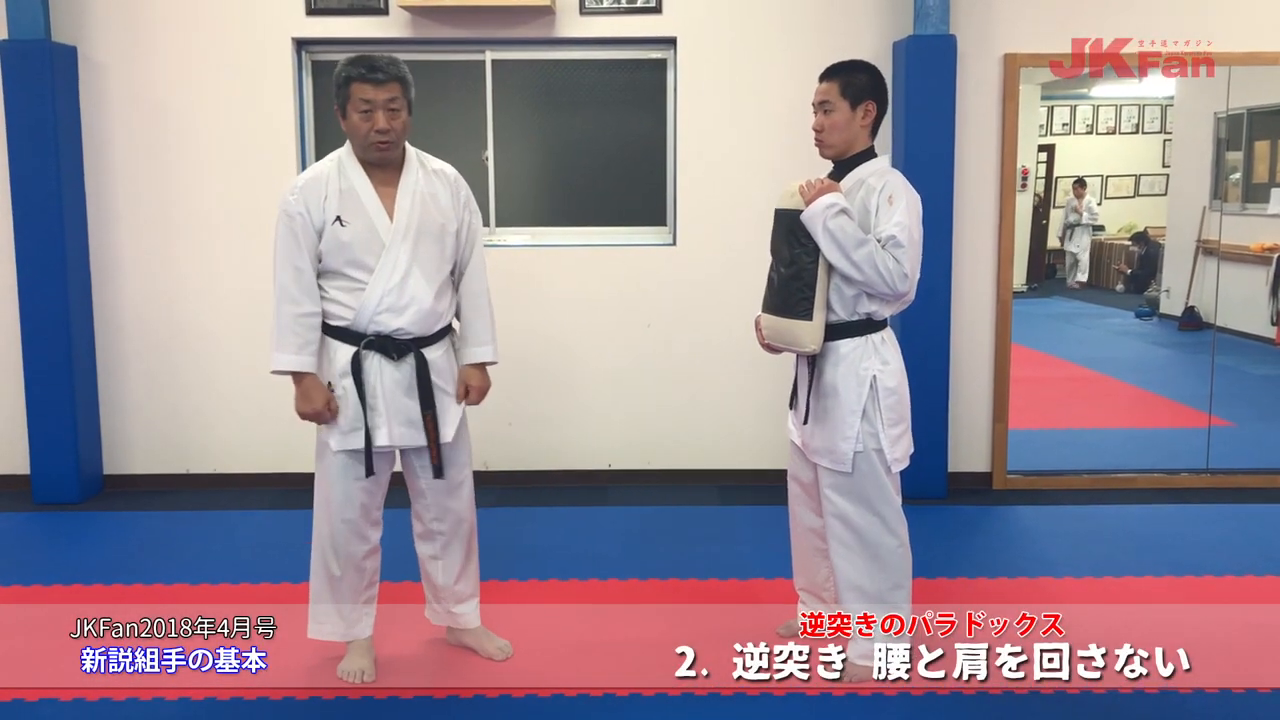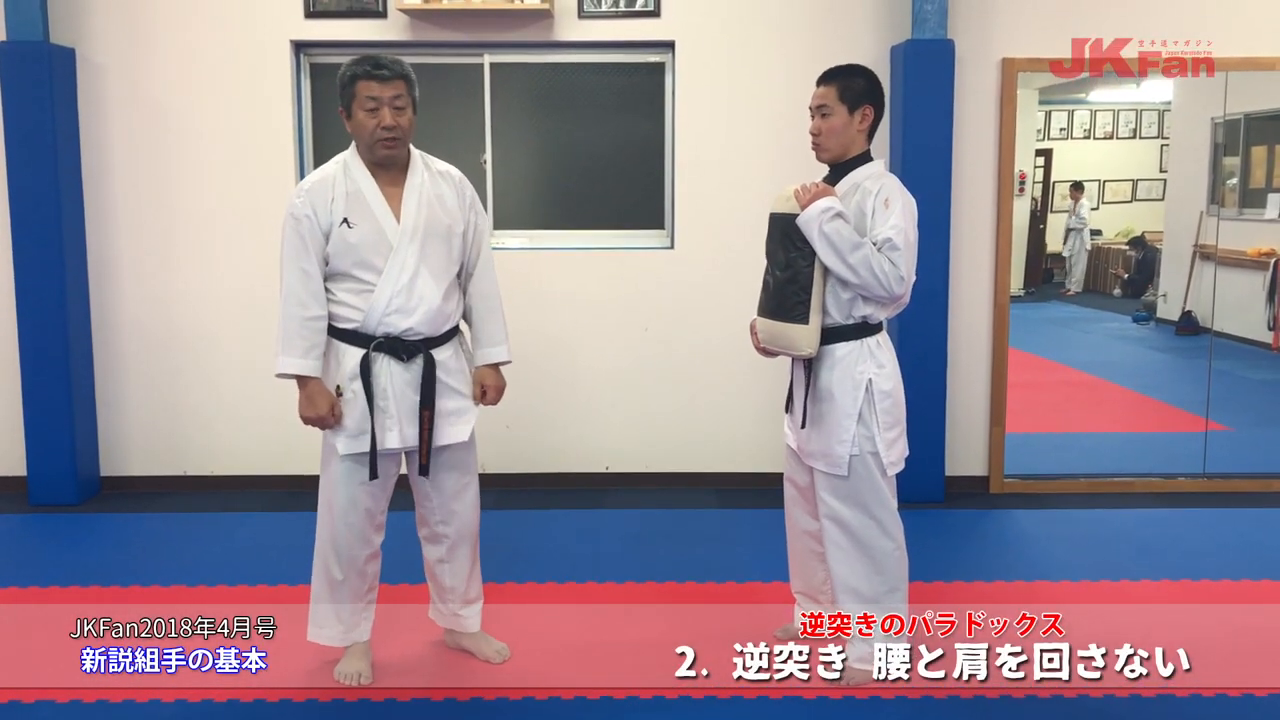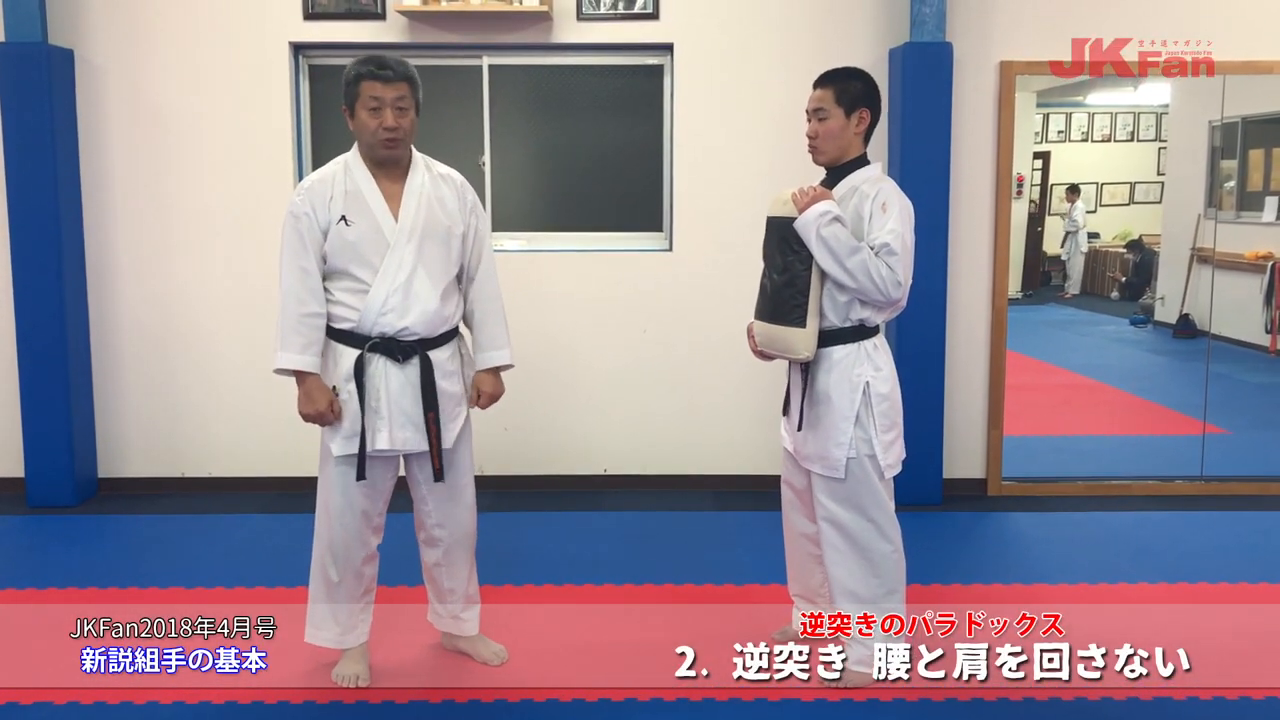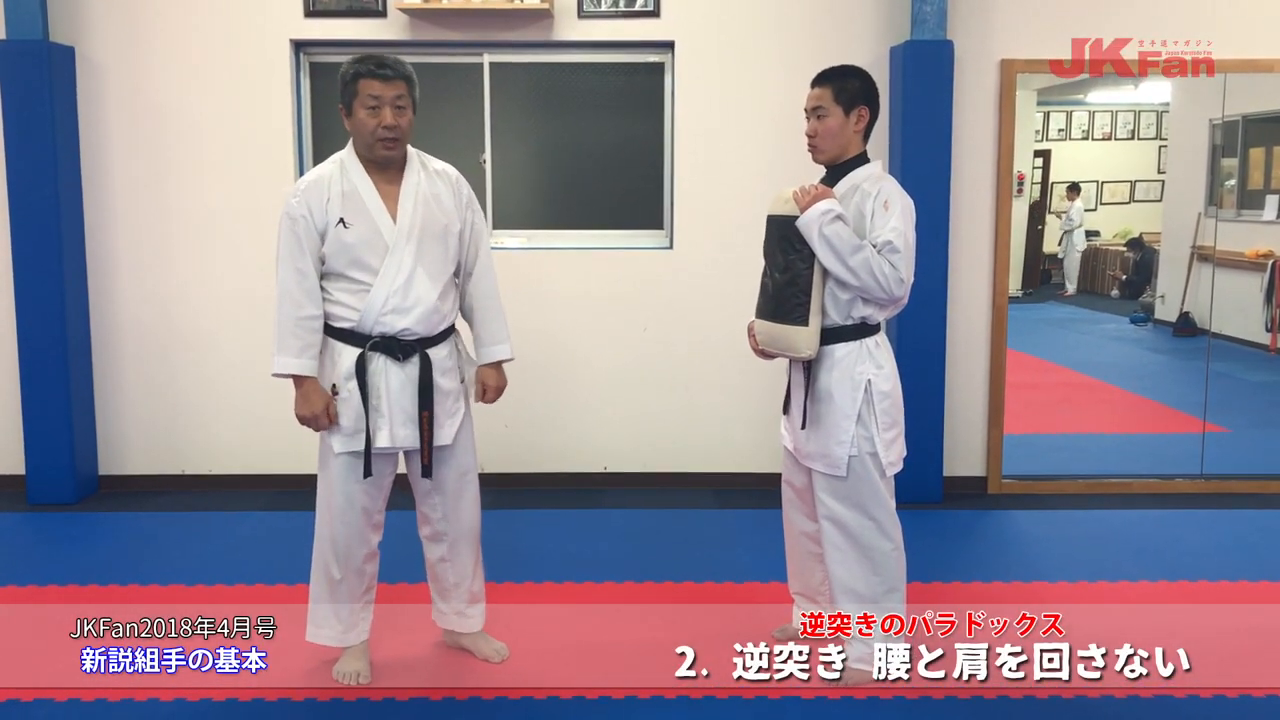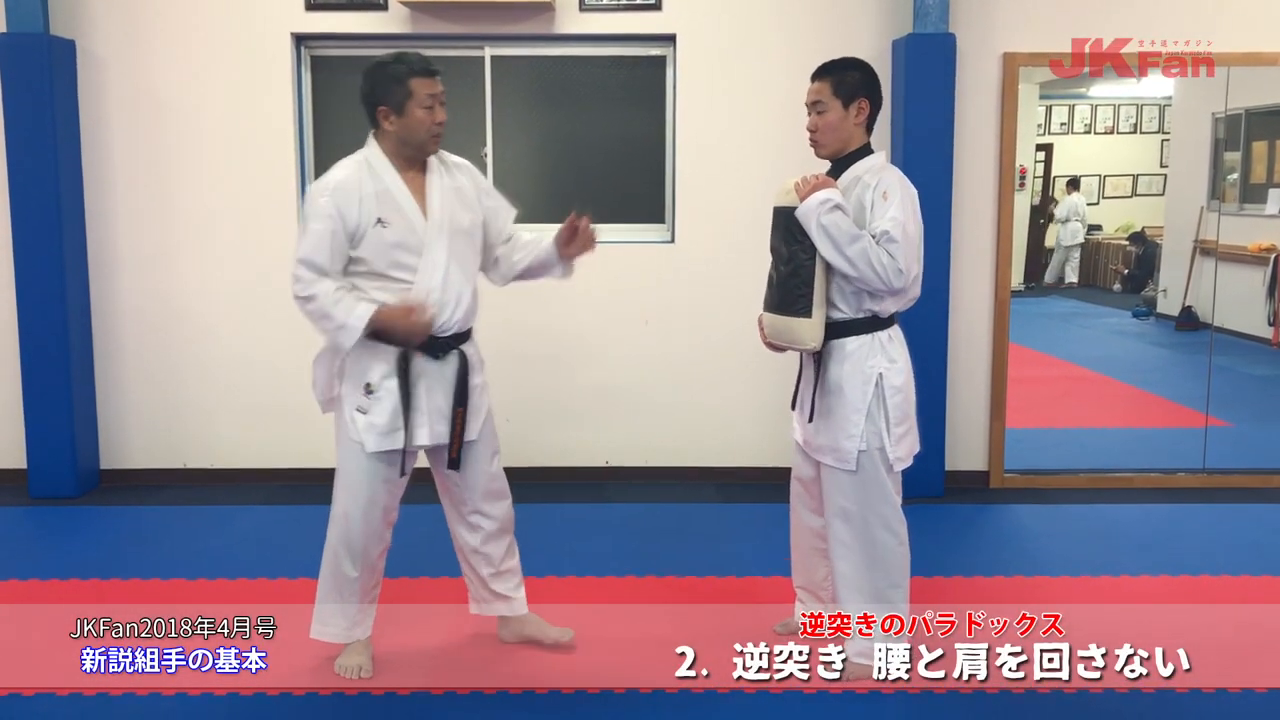
dt=0.5s
person 1, frame 1
left shoulder: (445, 183)
right shoulder: (311, 192)
left elbow: (470, 277)
right elbow: (296, 291)
left wrist: (476, 358)
right wrist: (304, 376)
left hip: (431, 369)
right hip: (353, 372)
left knee: (447, 504)
right knee: (348, 512)
left ankle: (459, 618)
right ankle: (355, 633)
person 1, frame 2
left shoulder: (451, 185)
right shoulder: (318, 195)
left elbow: (479, 278)
right elbow: (303, 295)
left wrist: (489, 359)
right wrist: (308, 381)
left hip: (441, 371)
right hip: (361, 375)
left knee: (453, 507)
right knee: (351, 515)
left ankle: (460, 621)
right ankle: (352, 635)
person 1, frame 3
left shoulder: (452, 188)
right shoulder: (319, 194)
left elbow: (480, 282)
right elbow: (301, 292)
left wrist: (489, 362)
right wrist: (307, 377)
left hip: (437, 374)
right hip: (358, 376)
left knee: (449, 511)
right knee: (349, 517)
left ankle: (457, 623)
right ankle: (349, 637)
person 1, frame 4
left shoulder: (447, 184)
right shoulder: (314, 194)
left elbow: (477, 276)
right elbow: (298, 295)
left wrist: (491, 356)
right wrist: (305, 380)
left hip: (434, 369)
right hip: (355, 375)
left knee: (453, 506)
right knee: (349, 515)
left ankle: (461, 622)
right ankle: (349, 637)
person 1, frame 5
left shoulder: (462, 178)
right shoulder: (340, 190)
left elbow: (501, 254)
right elbow: (311, 285)
left wrist: (557, 248)
right wrist: (378, 318)
left hip: (456, 367)
right hip: (382, 372)
left knee: (482, 498)
right knee: (363, 512)
left ankle: (509, 612)
right ankle: (348, 631)
person 2, frame 1
left shoulder: (887, 188)
right shoulder: (826, 189)
left elbow: (894, 276)
left wrist: (828, 213)
left hip: (860, 368)
right hip: (816, 363)
left knee: (864, 510)
right knee: (812, 500)
left ankle: (878, 640)
right ankle: (821, 608)
person 2, frame 2
left shoulder: (883, 192)
right shoulder: (822, 192)
left elbow: (891, 279)
left wrist: (824, 216)
left hip: (856, 370)
right hip: (812, 365)
left knee: (862, 513)
right knee: (807, 502)
left ankle: (875, 643)
right ankle: (818, 612)
person 2, frame 3
left shoulder: (881, 195)
right shoulder: (820, 195)
left elbow: (889, 282)
left wrist: (821, 220)
left hip: (853, 373)
right hip: (809, 369)
left knee: (859, 515)
right knee: (805, 504)
left ankle: (873, 646)
right ankle: (816, 614)
person 2, frame 4
left shoulder: (882, 194)
right shoulder: (819, 194)
left elbow: (890, 280)
left wrist: (823, 221)
left hip: (854, 372)
right hip: (809, 368)
left knee: (859, 514)
right knee: (806, 504)
left ankle: (873, 645)
right ankle: (816, 613)
person 2, frame 5
left shoulder: (885, 185)
right shoulder: (827, 186)
left elbow: (891, 272)
left wrist: (822, 209)
left hip: (865, 363)
right hip: (824, 359)
left knee: (864, 509)
right knee: (814, 497)
left ankle: (874, 640)
right ankle: (820, 609)
